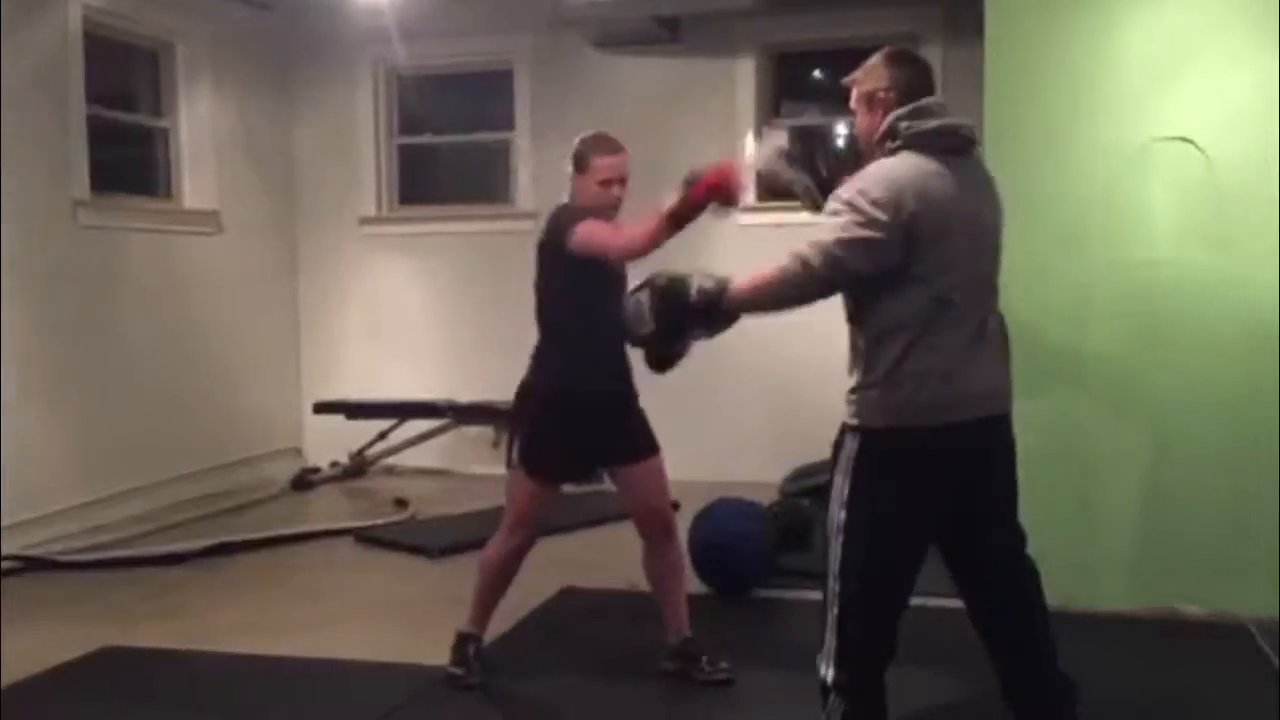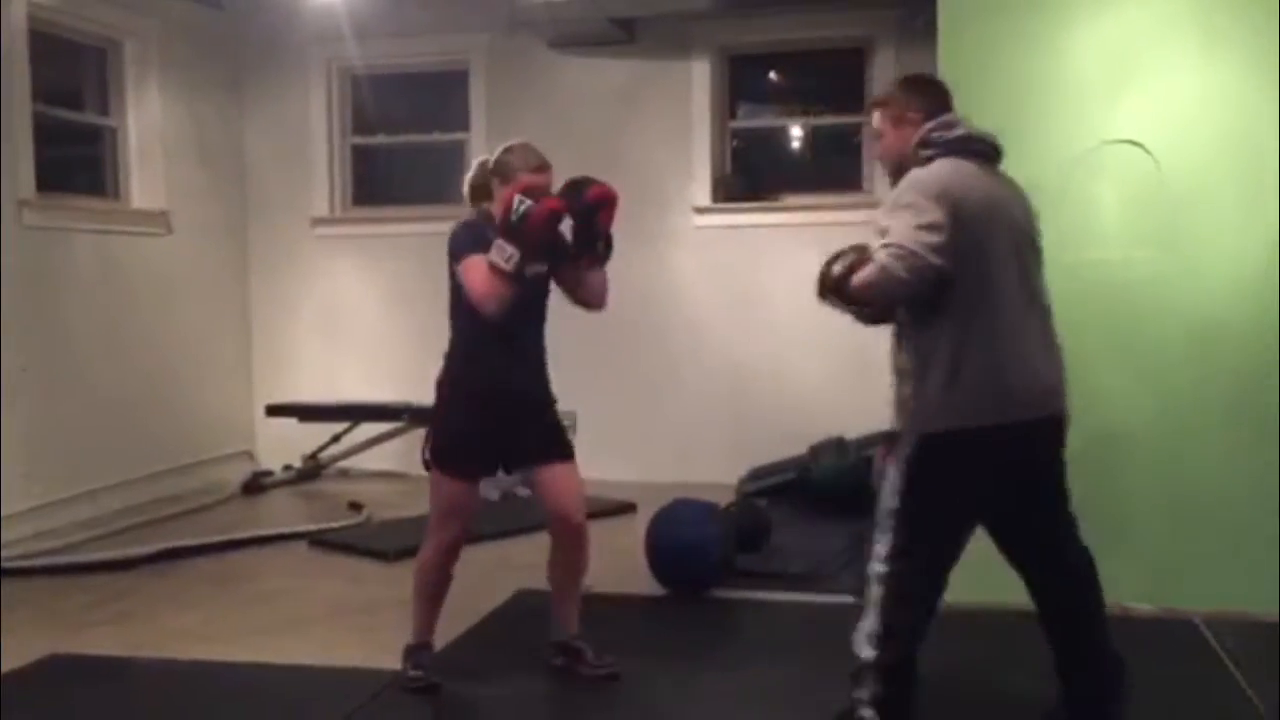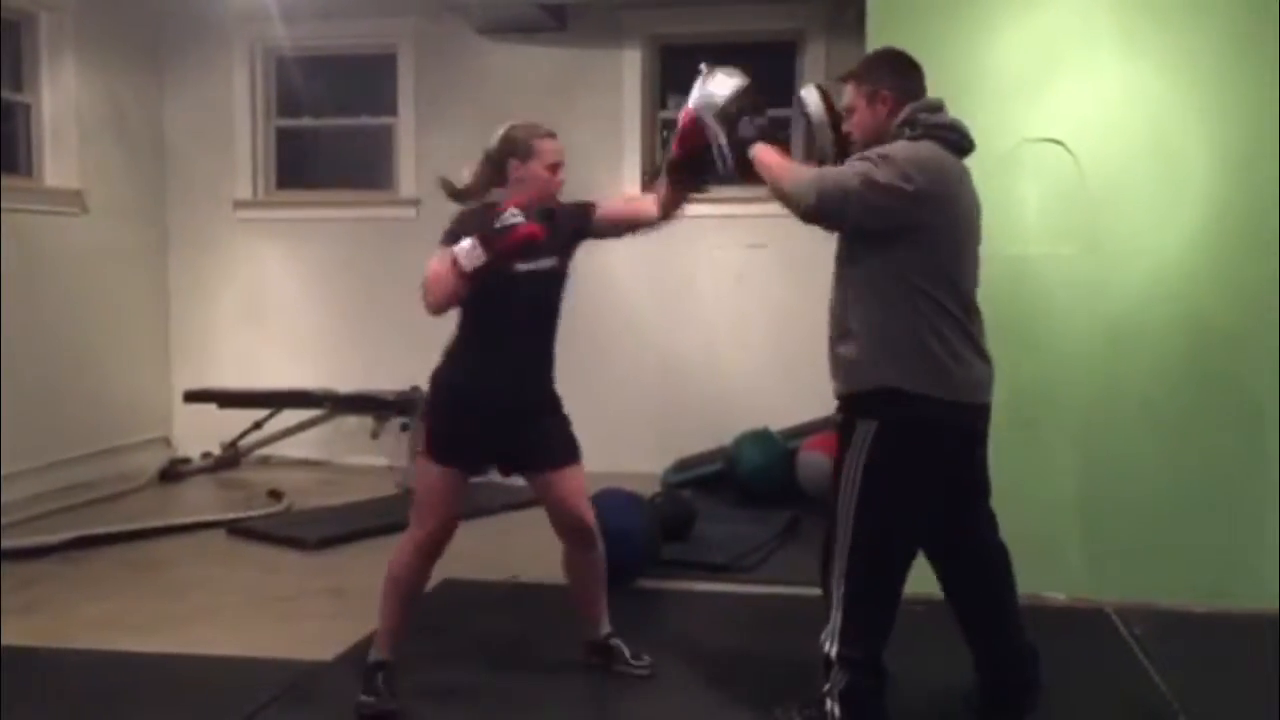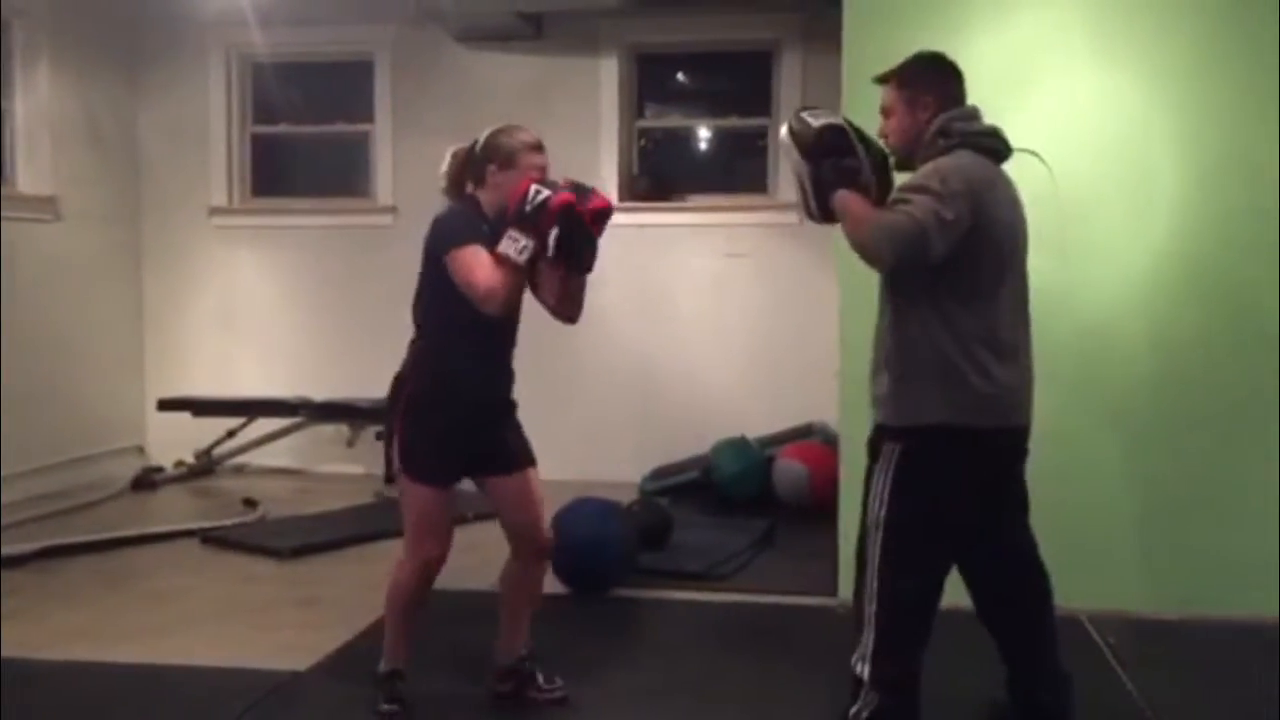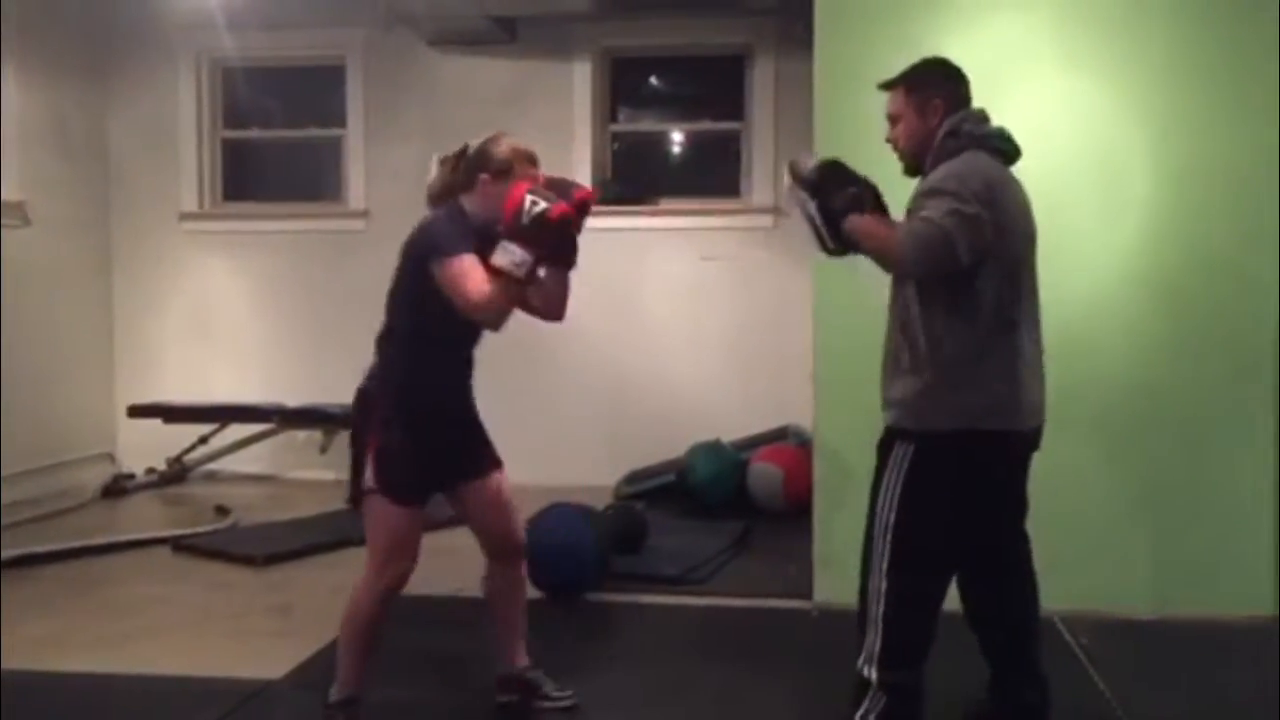
dt=1s
person 1, frame 1
left shoulder: (891, 183)
right shoulder: (972, 176)
left elbow: (811, 271)
left wrist: (717, 299)
left hip: (902, 423)
right hip: (982, 415)
left knee: (863, 588)
right knee: (1000, 571)
person 1, frame 2
left shoulder: (926, 186)
right shoulder: (1006, 189)
left elbow: (899, 277)
left wrist: (847, 283)
right wrist: (883, 291)
left hip: (955, 418)
right hip: (1035, 408)
left knee: (903, 570)
right knee: (1055, 558)
person 1, frame 3
left shoulder: (909, 164)
right shoulder: (941, 168)
left elbow: (813, 195)
right elbow: (854, 200)
left wrist: (755, 142)
left hip: (901, 399)
right hip: (957, 396)
left knee: (864, 554)
right knee: (970, 546)
person 1, frame 4
left shoulder: (949, 176)
right shoulder: (984, 176)
left elbow: (891, 246)
right elbow: (917, 245)
left wrist: (838, 188)
right wrist: (870, 189)
left hip: (934, 420)
right hip: (993, 416)
left knee: (895, 580)
right knee: (1006, 567)
person 1, frame 5
left shoulder: (963, 177)
right shoulder: (989, 177)
left elbow: (919, 254)
left wrist: (853, 218)
right wrist: (871, 219)
left hip: (944, 423)
right hip: (1000, 418)
left knee: (897, 586)
right knee: (996, 569)
person 2, frame 1
left shoulder: (607, 239)
right shoulder: (564, 226)
right elbow: (628, 244)
right wrist: (688, 203)
left hip: (614, 400)
right hip: (553, 402)
left knee: (659, 521)
right knee: (517, 533)
left ankle: (681, 644)
right ankle: (470, 639)
person 2, frame 2
left shoulder: (548, 236)
right shoulder: (470, 235)
left elbow: (594, 298)
right elbow: (489, 301)
left wrist: (594, 235)
right wrist: (515, 240)
left hip: (530, 397)
right hip: (469, 400)
left knee: (570, 520)
right knee: (448, 535)
left ankle: (565, 641)
right ankle: (419, 647)
person 2, frame 3
left shoulder: (562, 222)
right shoulder: (474, 221)
left elbow: (651, 210)
right elbow: (435, 297)
left wrist: (680, 172)
right wrist: (486, 246)
left hip: (532, 400)
right hip: (464, 398)
left knee: (580, 524)
right knee: (428, 534)
left ankle: (600, 639)
right ankle: (379, 663)
person 2, frame 4
left shoulder: (516, 225)
right shoulder: (454, 224)
left elbow: (566, 310)
right elbow: (492, 296)
left wrist: (574, 245)
right wrist: (527, 233)
left hip: (490, 405)
right hip: (432, 404)
left knee: (534, 541)
right knee: (427, 551)
left ankle: (512, 666)
person 2, frame 5
left shoulder: (489, 236)
right shoulder: (441, 233)
left elbow: (550, 309)
right elbow: (486, 310)
left wrist: (558, 245)
right wrist: (523, 245)
left hip: (451, 412)
right hip: (395, 416)
left knee: (509, 544)
right knee: (389, 571)
